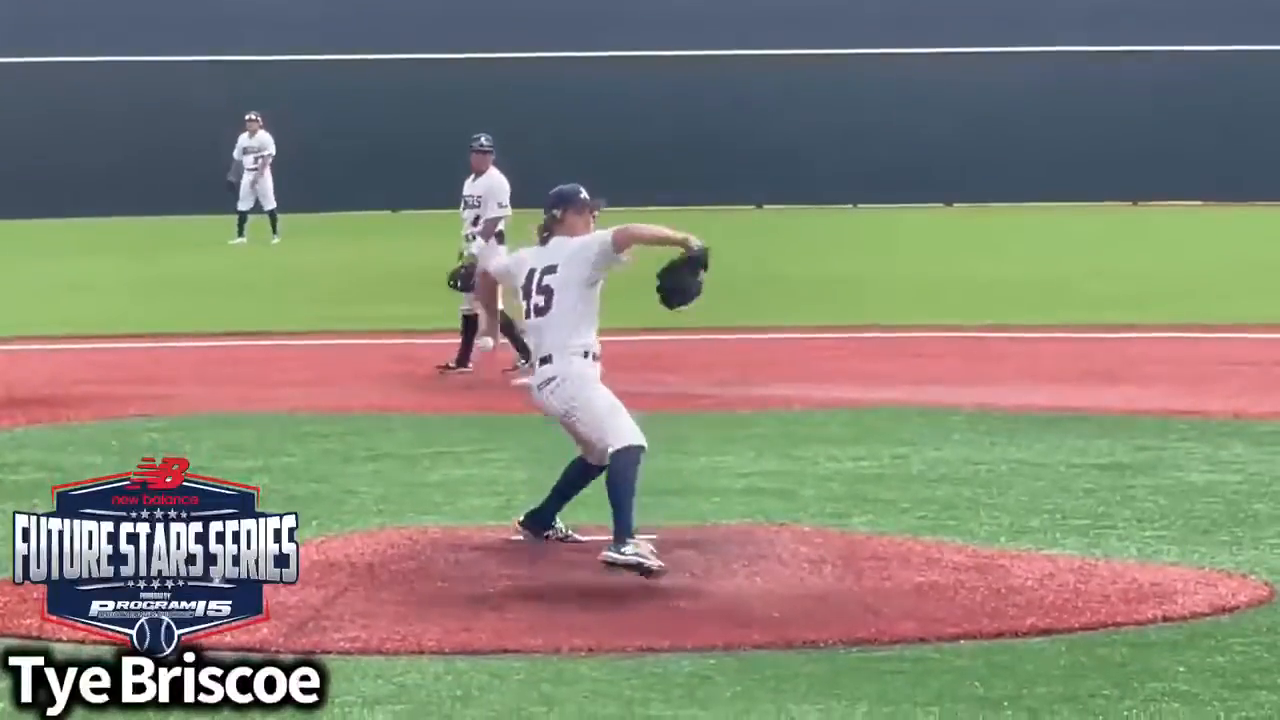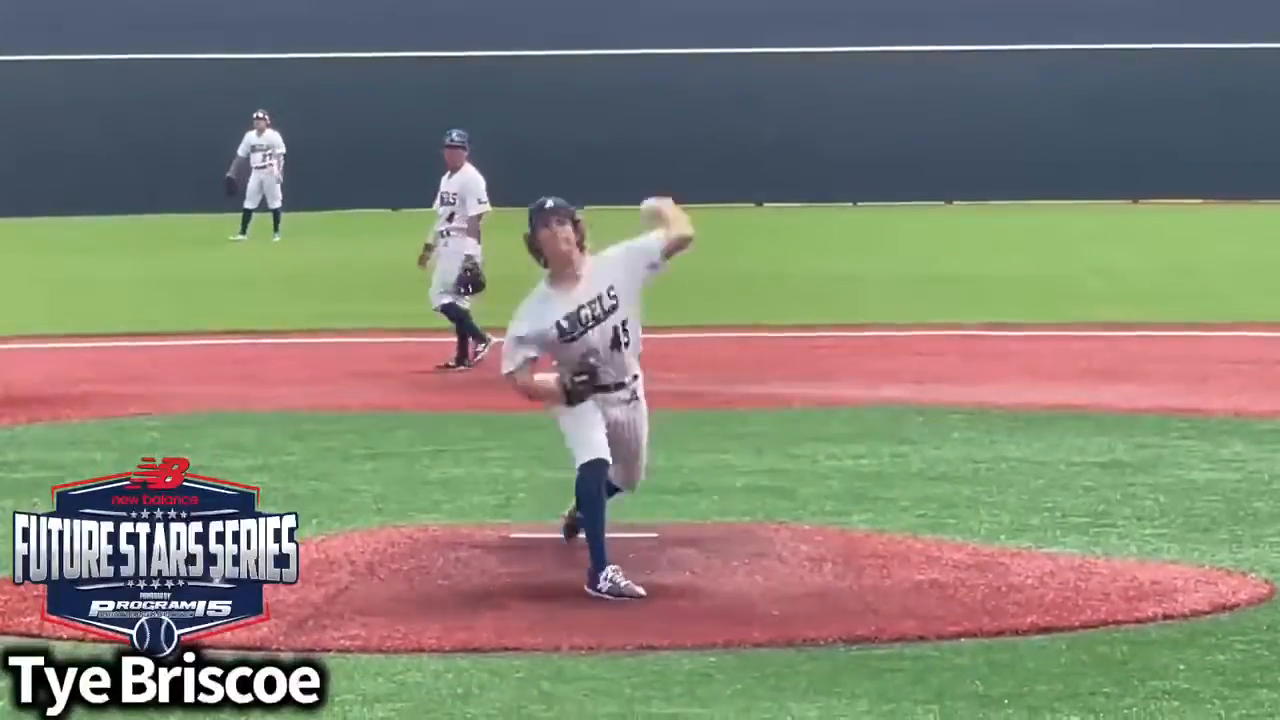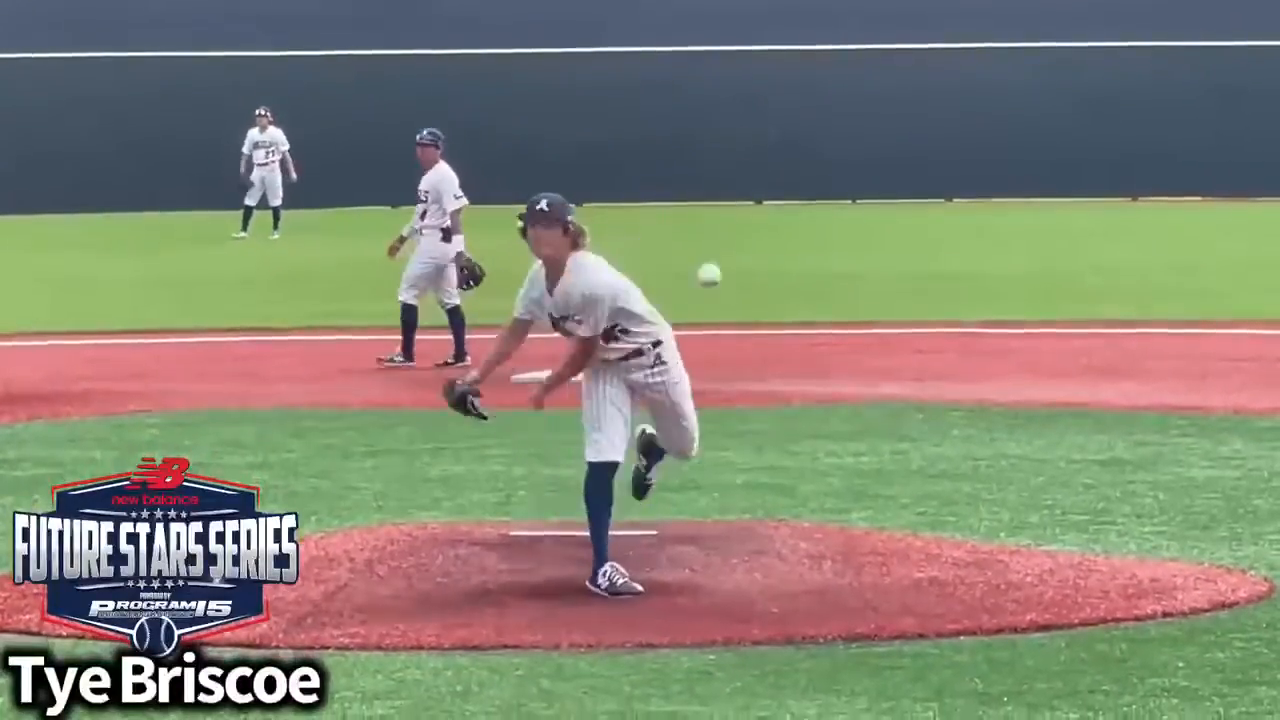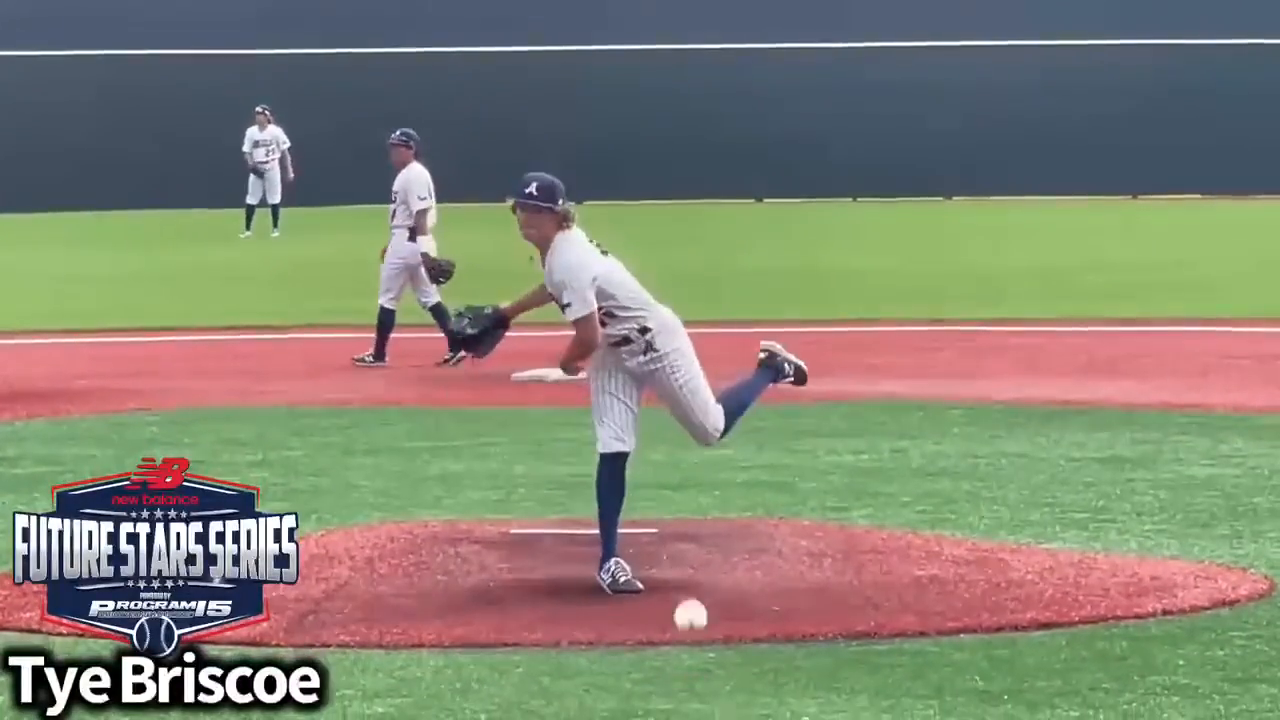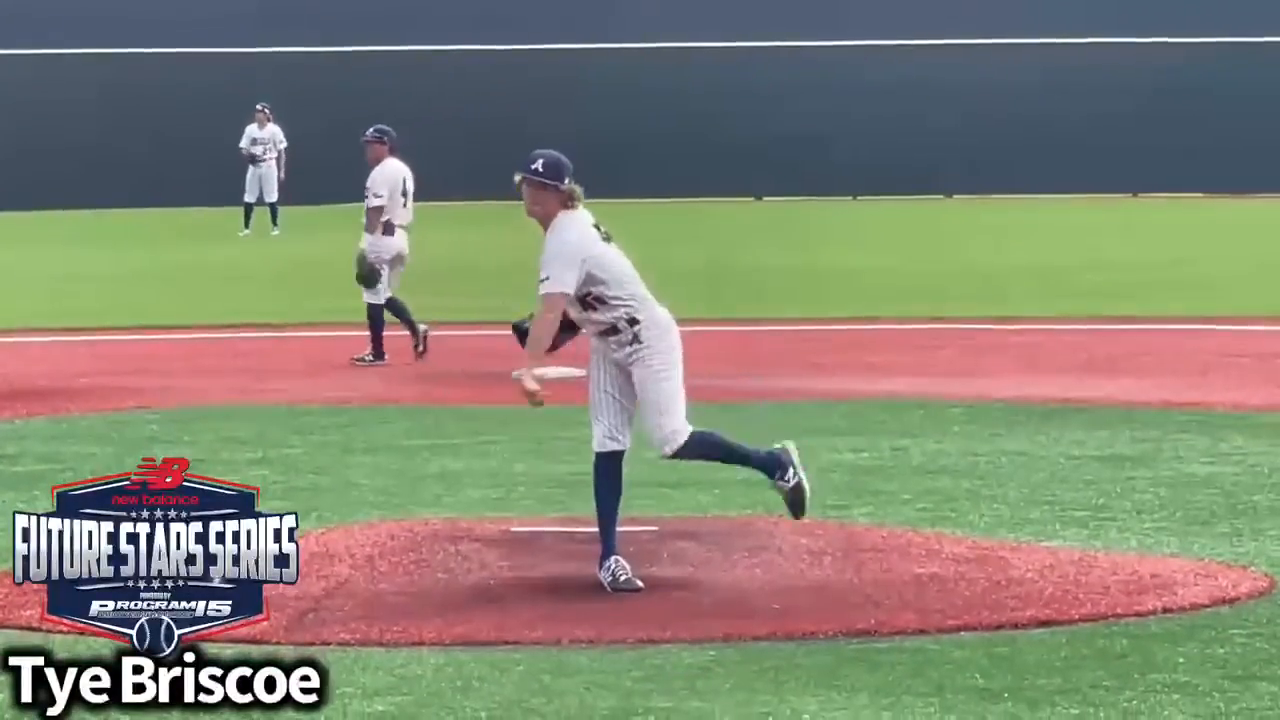
dt=0.2s
person 1, frame 1
left shoulder: (527, 258)
right shoulder: (581, 248)
left elbow: (486, 264)
right elbow: (624, 234)
left wrist: (491, 313)
right wrist: (683, 239)
left hip: (545, 380)
right hip: (564, 380)
left knee: (602, 453)
right knee: (628, 444)
left ankle: (540, 520)
right ankle: (624, 544)
person 1, frame 2
left shoulder: (615, 262)
right shoulder: (534, 310)
left elbow: (682, 236)
right elbow: (517, 377)
right wrist: (554, 391)
left hip: (625, 392)
right hip: (577, 400)
left knee: (625, 479)
right knee: (594, 462)
left ankle: (583, 513)
right ankle: (601, 570)
person 1, frame 3
left shoulder: (587, 282)
right shoulder: (539, 279)
left elbow: (584, 353)
right elbow: (518, 328)
left wrist: (548, 388)
right wrist: (479, 374)
left hip: (653, 357)
right hip: (607, 365)
left knee: (683, 446)
right knee: (603, 460)
left ankle: (649, 446)
right ankle: (601, 565)
person 1, frame 4
left shoulder: (569, 259)
right shoulder: (558, 244)
left elbow: (587, 336)
left wrist: (569, 361)
right wrist: (513, 308)
left hip: (656, 344)
right hip: (613, 351)
left knee: (711, 428)
right knee: (611, 450)
left ankle: (772, 368)
right ankle: (608, 559)
person 1, frame 5
left shoulder: (564, 239)
right shoulder: (566, 224)
left elbow: (551, 309)
left wrist: (529, 369)
right wrist: (568, 324)
left hip: (650, 340)
right hip: (609, 343)
left knee: (670, 439)
right knee: (607, 446)
left ankle: (776, 464)
right ankle: (609, 558)
person 2, frame 1
left shoulder: (496, 182)
right shoulder: (469, 181)
left elbow: (493, 221)
left wrist: (474, 251)
right hip: (473, 250)
left knee: (490, 305)
right knee: (469, 304)
left ankle: (525, 353)
right ankle: (462, 359)
person 2, frame 2
left shoulder: (471, 178)
right shoulder: (446, 178)
left elbow: (475, 219)
left wrist: (471, 253)
right wrist: (429, 245)
left hip: (461, 246)
right hip: (447, 244)
left knee: (440, 298)
right knee: (457, 300)
left ankle: (481, 339)
right ankle: (462, 357)
person 2, frame 3
left shoulder: (444, 175)
right shoulder: (429, 175)
left elbow: (456, 214)
left wrist: (460, 250)
right wrist: (403, 237)
left hip: (435, 243)
right hip: (435, 242)
left knee: (408, 294)
right knee: (449, 298)
left ankle: (406, 353)
right ankle: (460, 354)
person 2, frame 4
left shoulder: (412, 176)
right shoulder: (414, 173)
left elbow: (421, 214)
left wrist: (425, 251)
right wrist: (399, 245)
left hip: (408, 243)
right hip: (417, 243)
left knee: (388, 298)
right knee: (428, 297)
left ankle: (378, 354)
right ankle: (455, 346)
person 2, frame 5
left shoulder: (382, 172)
right shoulder: (403, 170)
left elbow: (375, 212)
left wrist: (363, 246)
left hip: (381, 237)
right hip: (399, 237)
left knee: (373, 294)
right knee: (383, 292)
left ankle: (377, 352)
right ankle: (415, 330)
